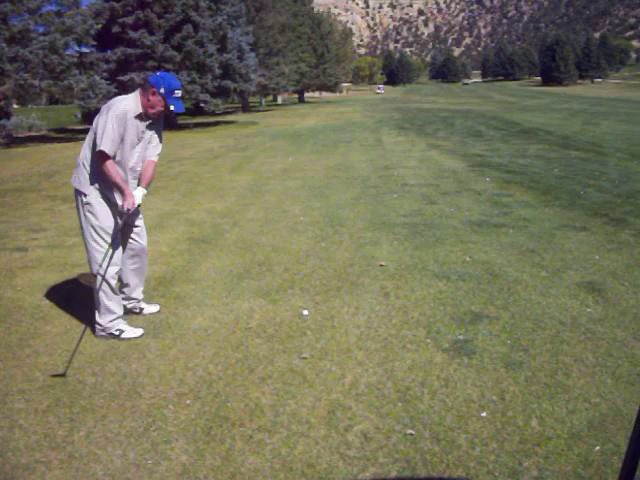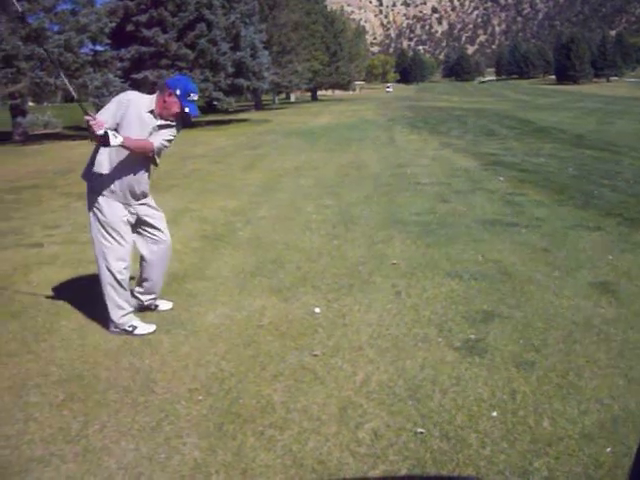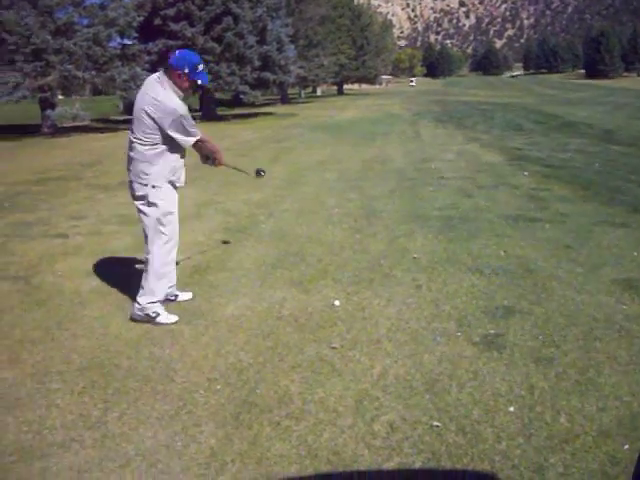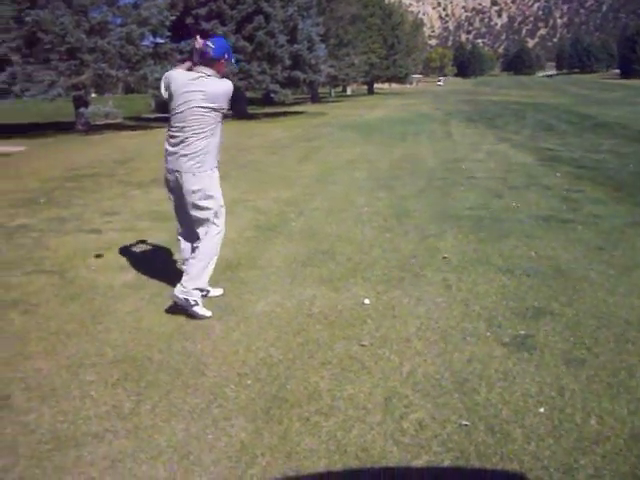
dt=0.4s
person 1, frame 1
left shoulder: (156, 121)
right shoulder: (120, 109)
left elbow: (151, 160)
right elbow: (103, 158)
left wrist: (140, 191)
right wrist: (126, 193)
left hip: (126, 195)
right hip: (96, 193)
left knee: (136, 246)
right knee: (107, 256)
left ankle: (130, 299)
right ankle: (108, 322)
person 1, frame 2
left shoulder: (172, 126)
right shoulder: (129, 101)
left elbow: (149, 147)
right elbow: (96, 128)
left wrist: (113, 137)
right wrist: (100, 132)
left hip: (138, 194)
right hip: (106, 191)
left knee: (159, 242)
right knee: (117, 256)
left ankle: (144, 297)
right ankle: (121, 318)
person 1, frame 3
left shoulder: (154, 80)
right shoulder: (170, 106)
right elbow: (196, 141)
left wrist: (205, 151)
right wrist: (216, 155)
left hip: (149, 174)
right hip: (154, 179)
left knee: (165, 233)
right knee: (165, 237)
left ankle: (164, 288)
right ankle: (147, 305)
person 1, frame 4
left shoulder: (177, 79)
right shoulder: (224, 88)
left wrist: (195, 59)
right wrist: (201, 59)
left hip: (173, 167)
right hip: (199, 170)
left knee: (189, 229)
right knee: (212, 228)
left ankle: (195, 283)
right ankle: (188, 290)
